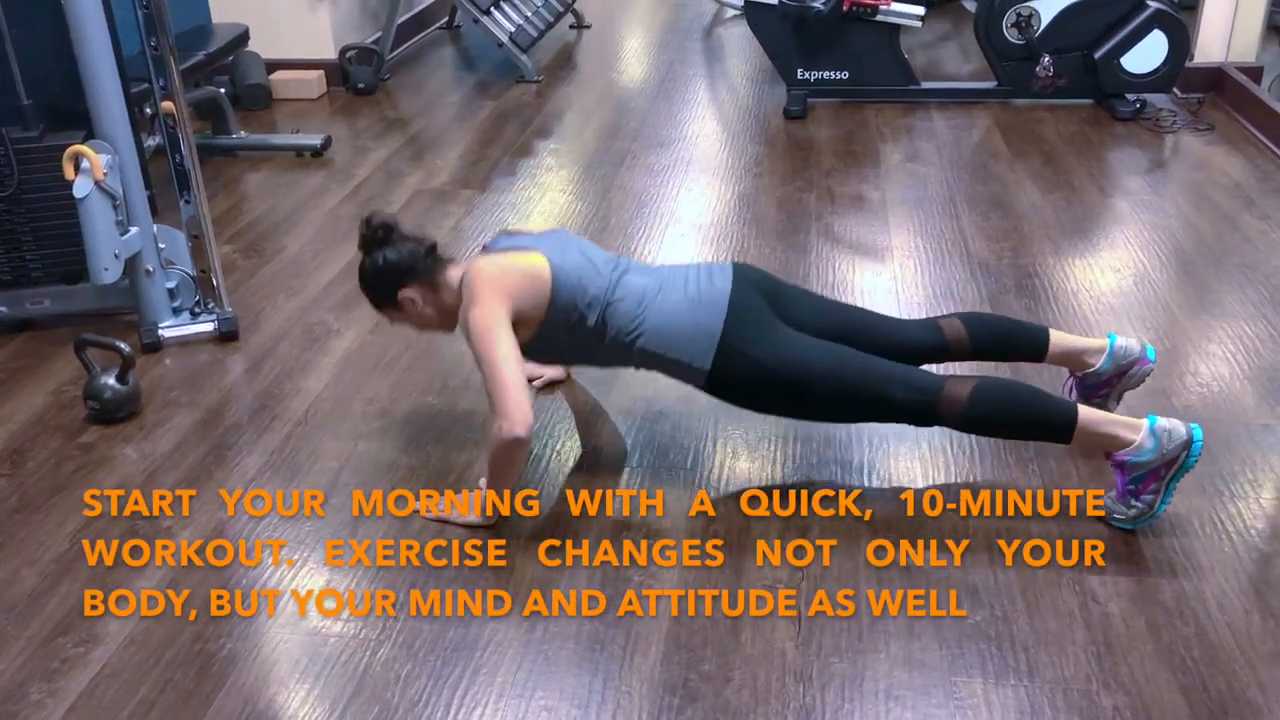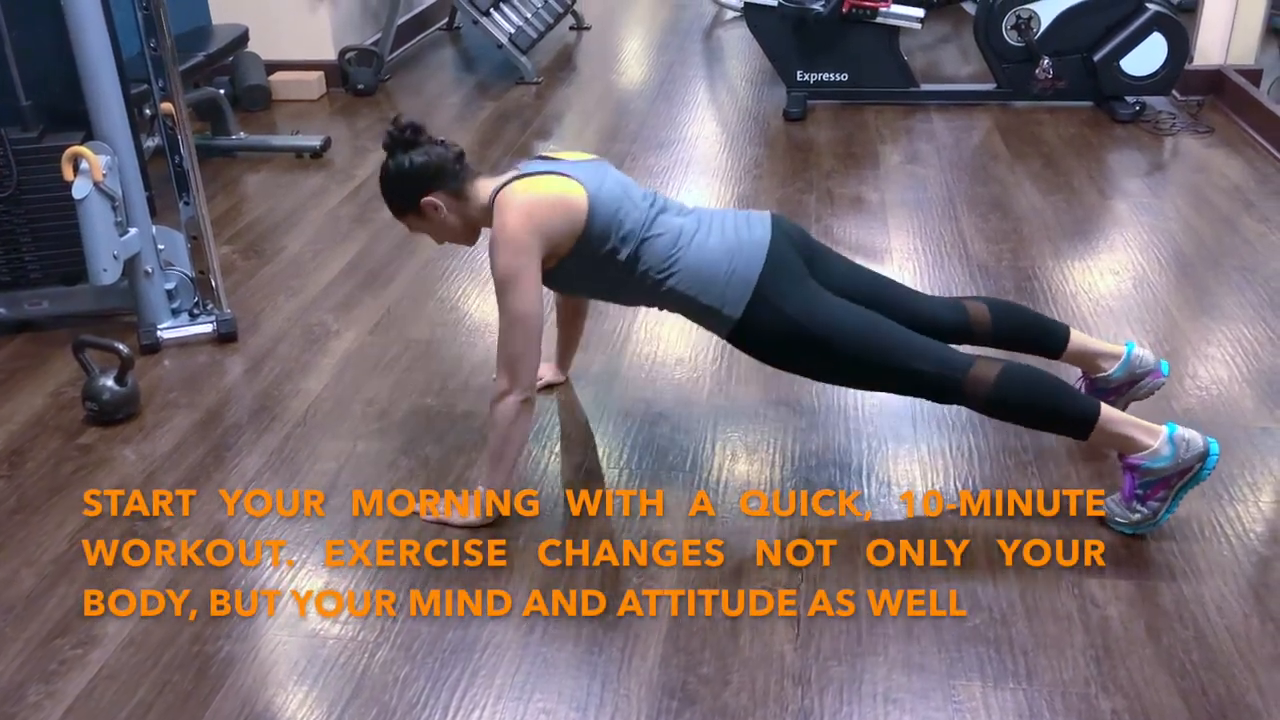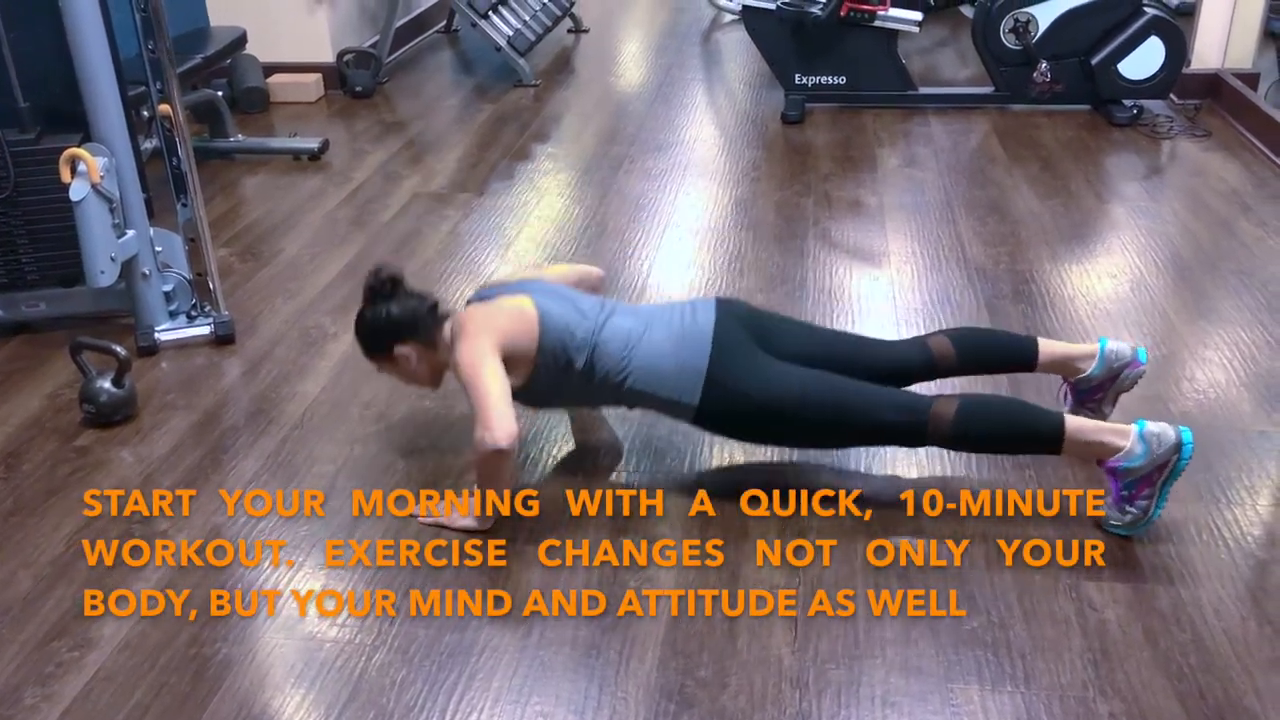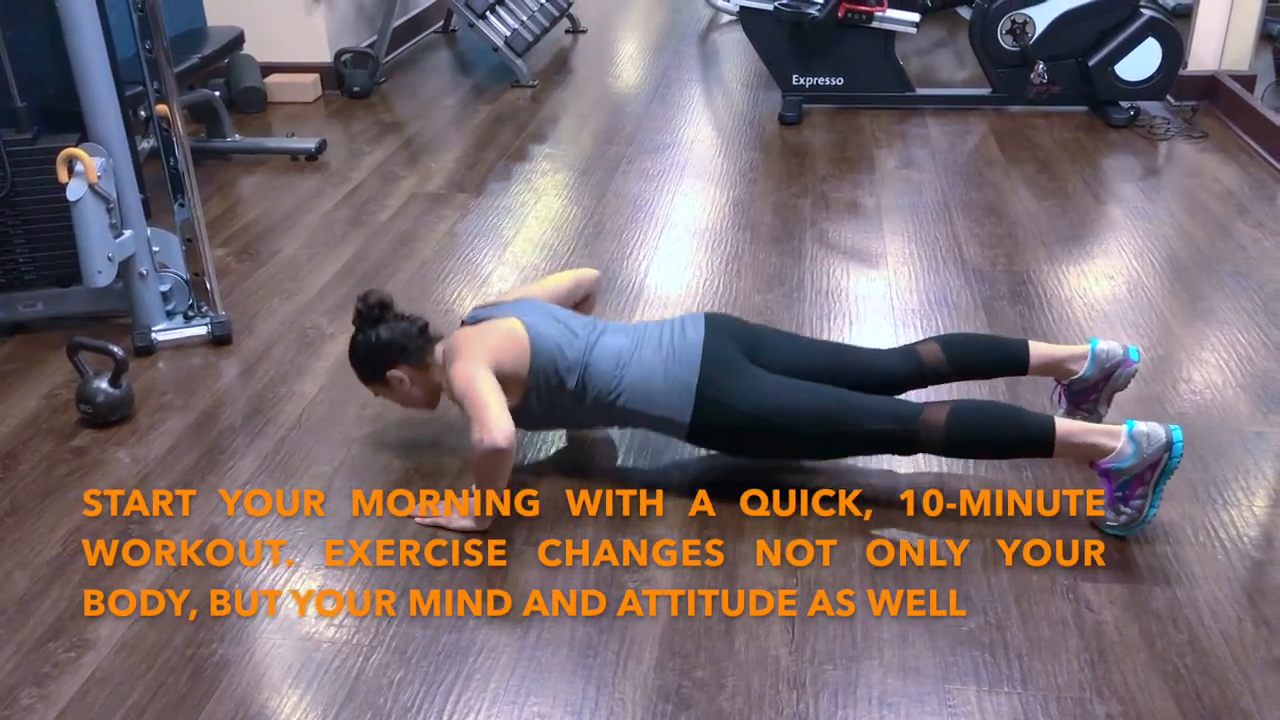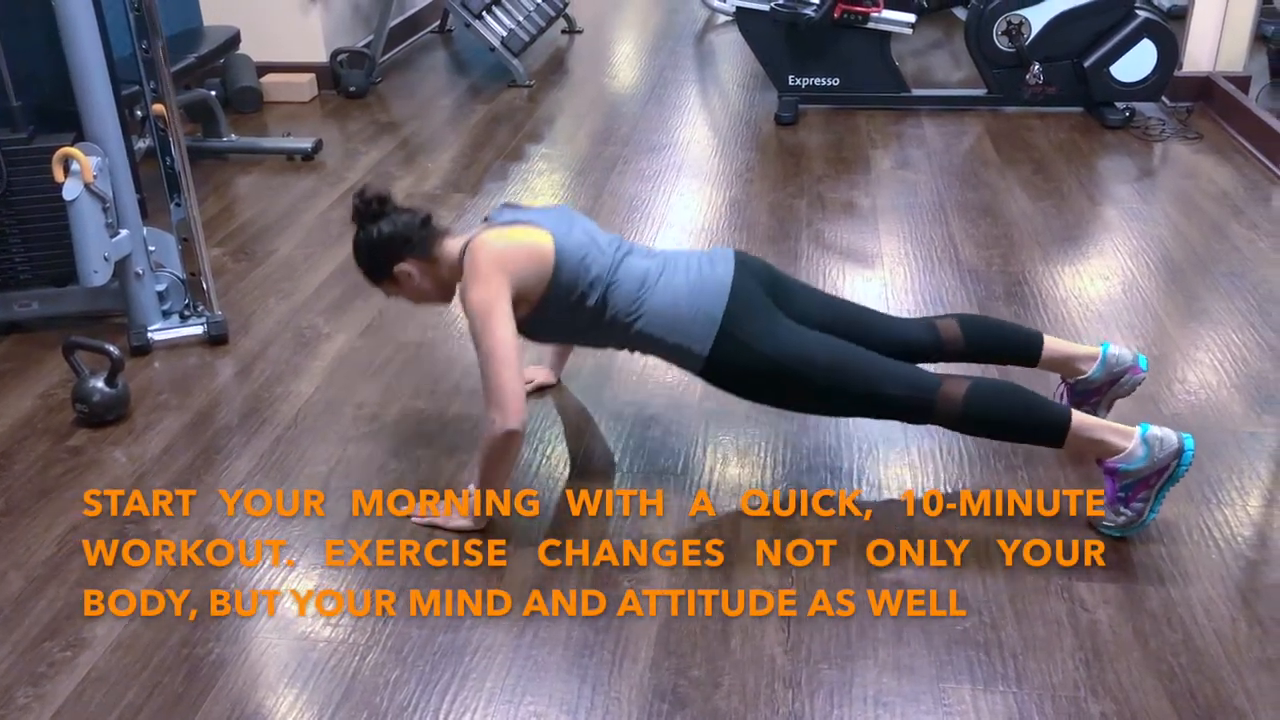
dt=0.4s
person 1, frame 1
left shoulder: (480, 300)
right shoulder: (506, 251)
left elbow: (516, 428)
left wrist: (490, 505)
right wrist: (561, 355)
left hip: (726, 349)
right hip: (726, 290)
left knee: (915, 394)
right knee: (916, 342)
left ankle: (1139, 440)
right ankle: (1100, 353)
person 1, frame 2
left shoulder: (512, 227)
right shoulder: (538, 172)
left elbow: (512, 390)
left wrist: (483, 502)
right wrist: (565, 364)
left hip: (750, 298)
right hip: (760, 242)
left knee: (940, 372)
right knee: (937, 320)
left ankle: (1160, 449)
right ankle: (1114, 360)
person 1, frame 3
left shoulder: (470, 343)
right shoulder: (499, 298)
left elbow: (498, 442)
right elbow: (593, 277)
left wrist: (479, 509)
left hip: (715, 385)
right hip: (712, 326)
left knee: (902, 416)
right knee: (900, 359)
left ankle: (1131, 448)
right ankle: (1093, 360)
person 1, frame 4
left shoulder: (464, 365)
right shoulder: (492, 315)
left elbow: (496, 439)
right elbow: (588, 277)
left wrist: (483, 511)
left hip: (705, 401)
right hip: (703, 340)
left knee: (896, 422)
right knee: (889, 368)
left ankle: (1122, 444)
right ankle: (1083, 359)
person 1, frame 5
left shoulder: (481, 277)
right shoulder: (506, 222)
left elbow: (508, 422)
left wrist: (479, 507)
right wrist: (555, 366)
left hip: (723, 336)
right hip: (726, 278)
left knee: (910, 391)
right knee: (911, 340)
left ankle: (1134, 448)
right ankle: (1092, 362)
